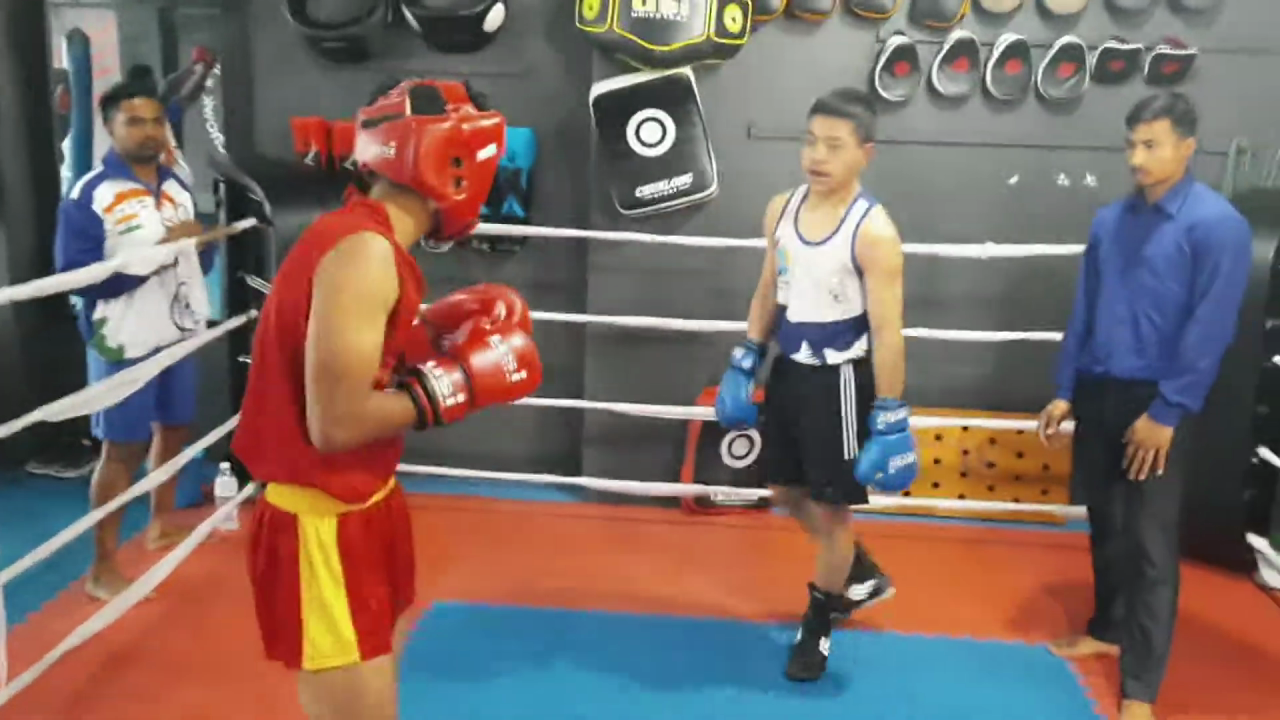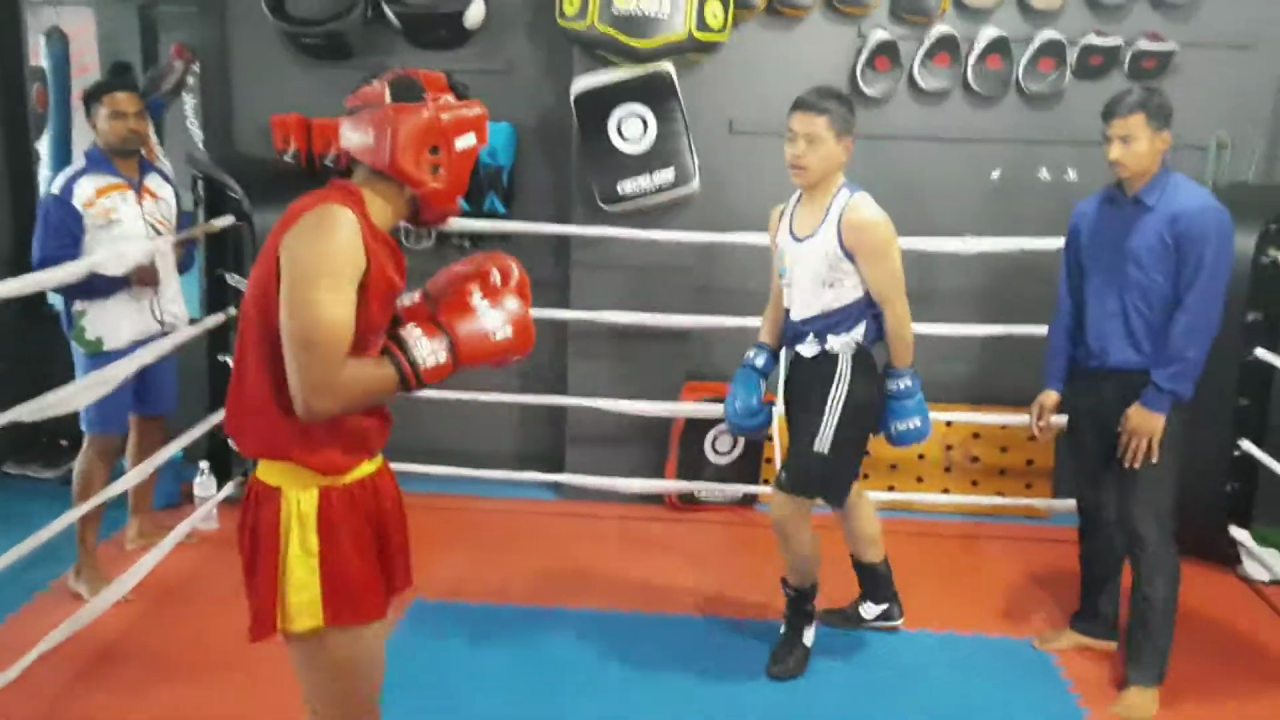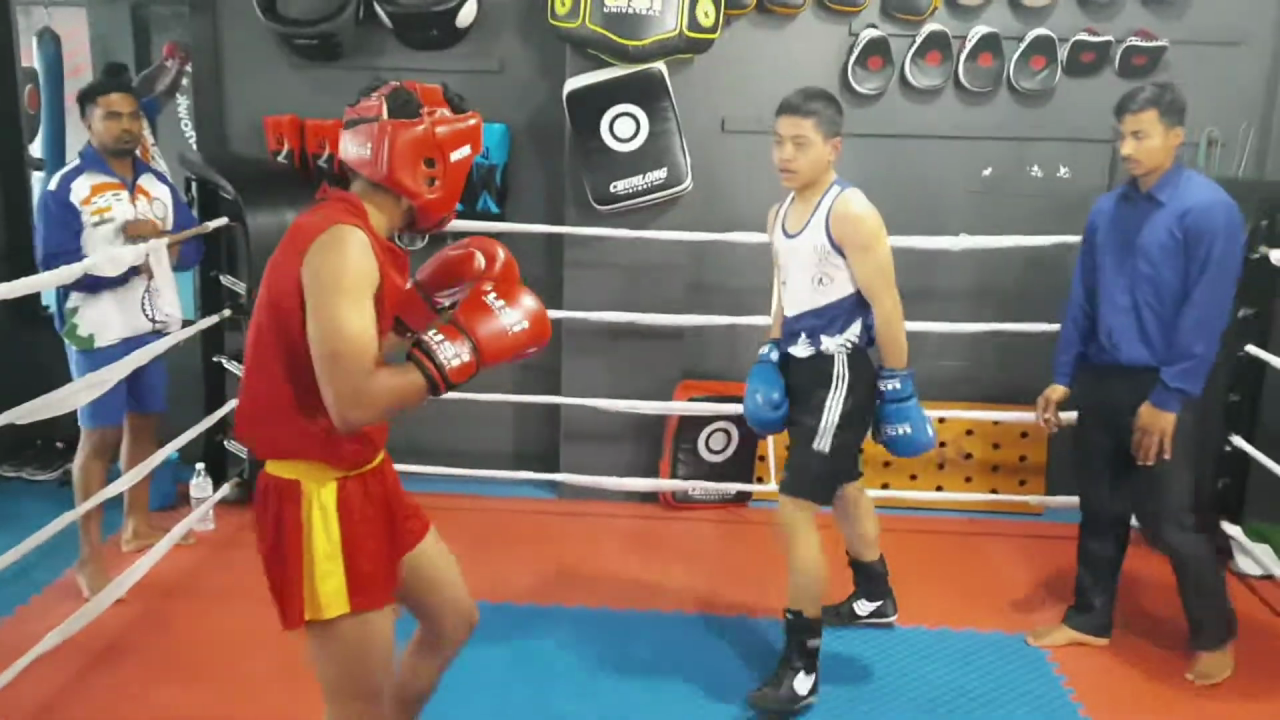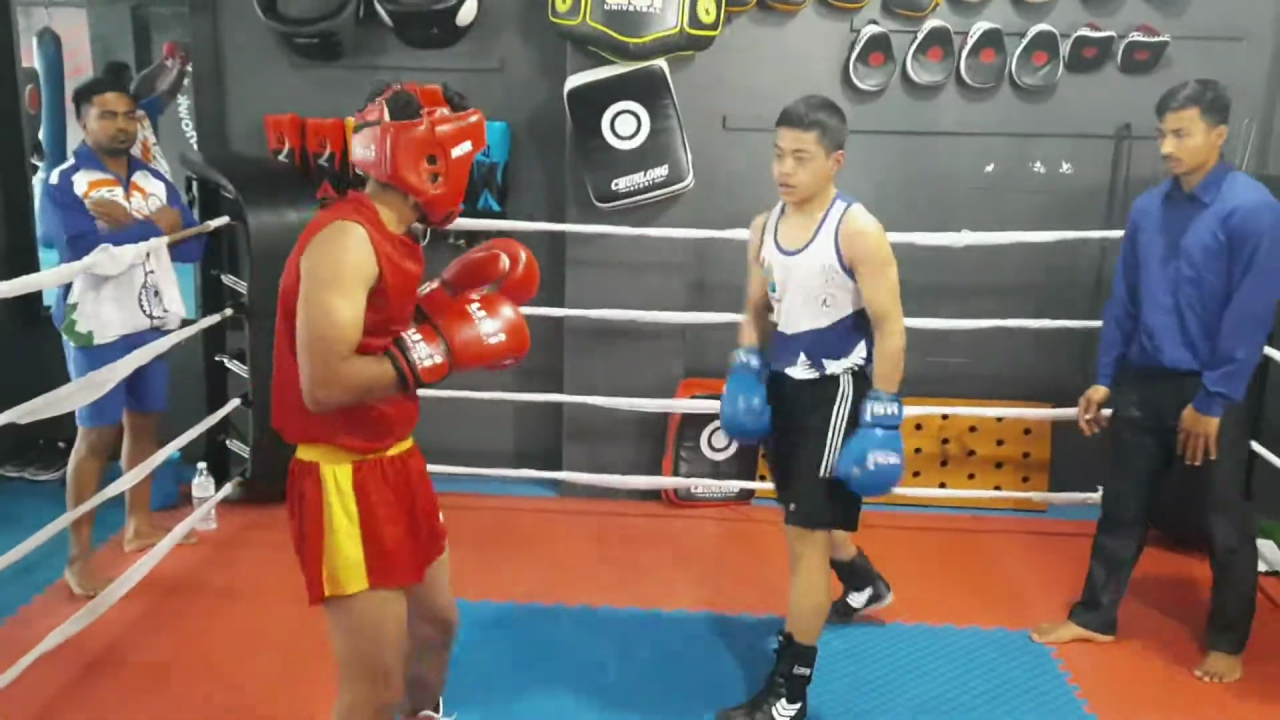
dt=0.2s
person 1, frame 1
left shoulder: (367, 239)
right shoulder: (364, 251)
right elbow: (335, 424)
left wrist: (431, 338)
right wrist: (456, 381)
left hip: (364, 509)
right hip: (321, 525)
person 1, frame 2
left shoulder: (368, 231)
right shoulder: (331, 226)
right elbow: (318, 393)
left wrist: (427, 312)
right wrist: (441, 345)
left hip: (360, 484)
right hip: (312, 501)
person 1, frame 3
left shoulder: (362, 238)
right shoulder: (342, 243)
right elbow: (355, 403)
left wrist: (424, 306)
right wrist: (464, 344)
left hip: (362, 476)
right hip: (322, 494)
left knee: (454, 618)
person 1, frame 4
left shoulder: (388, 237)
right shoulder: (344, 239)
right elbow: (325, 384)
left wrist: (445, 301)
right wrist: (446, 347)
left hip: (393, 461)
right hip: (345, 479)
left knee: (438, 623)
person 2, frame 1
left shoulder: (1217, 225)
right shoulder: (1109, 221)
left elbow: (1209, 331)
left wrist: (1166, 412)
right wrist: (1064, 391)
left hip: (1154, 403)
right hip: (1098, 395)
left knee: (1150, 545)
right knee: (1105, 526)
right ankle: (1108, 629)
person 2, frame 2
left shoulder: (1197, 213)
right shoulder: (1088, 214)
left elbow: (1197, 319)
left wrist: (1158, 400)
right wrist: (1055, 382)
left hip: (1149, 393)
right hip: (1091, 386)
left knee: (1147, 532)
right knee: (1096, 517)
right ankle: (1094, 622)
person 2, frame 3
left shoulder: (1209, 210)
right shoulder: (1107, 210)
left elbow: (1207, 315)
left wrist: (1169, 399)
right wrist: (1064, 376)
left hip: (1164, 390)
right hip: (1104, 382)
left knee: (1174, 521)
right knee: (1100, 511)
left ankle: (1216, 637)
right ankle: (1088, 619)
person 2, frame 4
right shoulder: (1148, 208)
left wrist: (1214, 401)
right wrist: (1105, 378)
left hip: (1210, 393)
right hip: (1144, 384)
left knee: (1224, 523)
right knee: (1122, 507)
left ankle: (1228, 641)
right ankle: (1095, 616)
person 3, frame 1
left shoulder: (874, 234)
right shoulder: (782, 209)
left elbow: (888, 334)
left wrist: (891, 419)
right wrist: (744, 360)
left hip: (841, 381)
right hip: (788, 370)
left knee: (831, 508)
right knee: (789, 492)
left ankle: (817, 628)
right ankle: (865, 577)
person 3, frame 2
left shoulder: (861, 218)
right shoulder: (783, 215)
left elbow: (895, 310)
left wrist: (903, 385)
right wrist: (756, 364)
left hip: (844, 372)
right hip: (803, 367)
left knee: (786, 508)
right knee: (842, 490)
left ankle: (798, 622)
right ankle: (880, 600)
person 3, frame 3
left shoulder: (851, 212)
right shoulder: (779, 213)
left elbow: (885, 306)
left wrist: (898, 389)
right wrist: (768, 361)
left hip: (838, 374)
right hip: (799, 369)
left knee: (796, 512)
right knee: (843, 485)
left ankle: (802, 661)
right ankle: (875, 597)
person 3, frame 4
left shoulder: (858, 231)
right shoulder: (765, 226)
left elbow: (890, 328)
left wrist: (882, 416)
right wrist: (746, 367)
left hip: (836, 394)
right hip: (783, 388)
left knee: (804, 538)
right knee: (822, 507)
right ankle: (865, 586)
person 4, frame 1
left shoulder: (178, 187)
right shoulder: (89, 194)
right elbow: (76, 276)
left wrist: (199, 246)
right wrist: (151, 256)
left hip: (178, 333)
right hip: (124, 342)
left knee: (174, 428)
right knee: (122, 447)
left ankle: (162, 522)
right ankle: (103, 567)
person 4, frame 2
left shoulder: (161, 182)
right shoulder: (70, 188)
left elbow: (182, 249)
right elbow: (50, 269)
left wrist: (179, 254)
right wrist: (123, 275)
left hip: (159, 327)
right hip: (104, 334)
left knee: (151, 424)
right knee: (104, 440)
left ankle: (141, 521)
right ankle: (85, 564)
person 4, frame 3
left shoulder: (158, 183)
right shoulder: (66, 186)
left elbow: (191, 248)
right elbow: (57, 265)
left wrist: (161, 241)
right wrist: (129, 263)
left hip: (152, 325)
right hip: (97, 330)
left knee: (143, 423)
right knee: (100, 434)
left ankle: (137, 524)
right ankle: (89, 557)
person 4, frame 4
left shoulder: (155, 180)
right shoulder: (64, 183)
left elbow: (193, 244)
right elbow: (85, 253)
left wrist: (131, 222)
right wrist: (152, 227)
left hip: (152, 322)
right hip: (96, 327)
left knee: (144, 422)
right knee: (97, 434)
left ankle: (139, 524)
right ankle: (79, 557)
